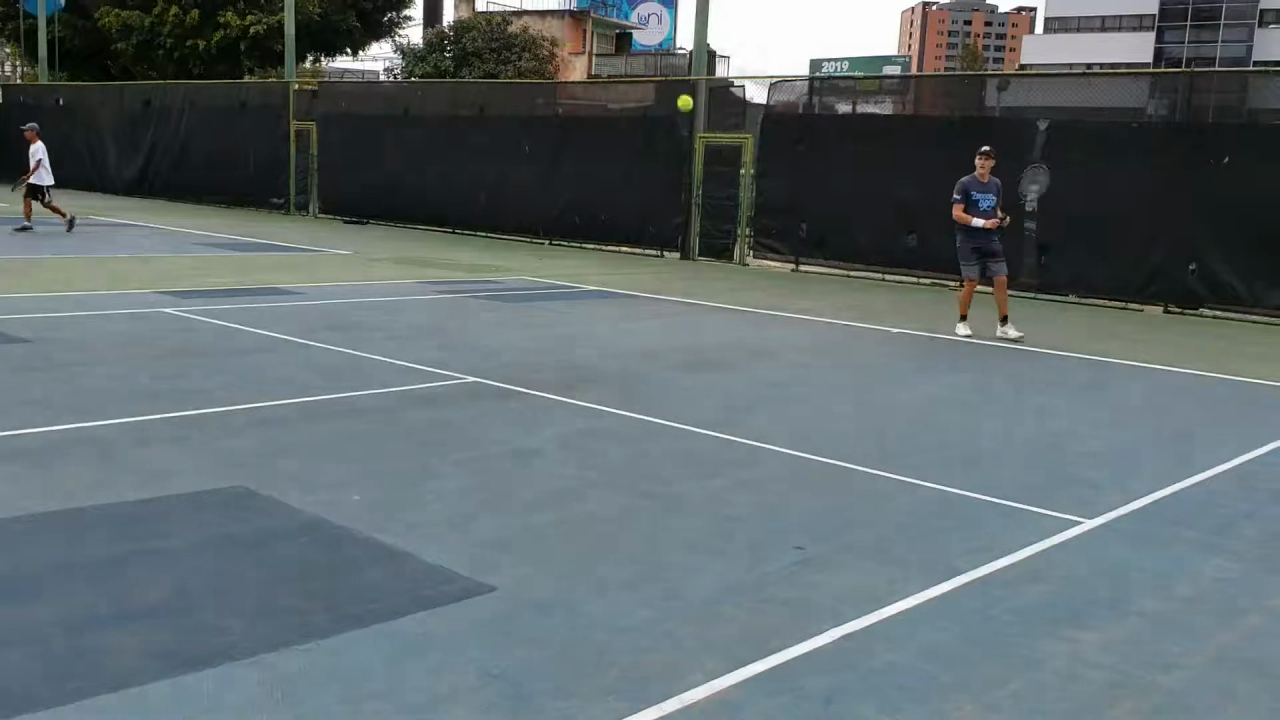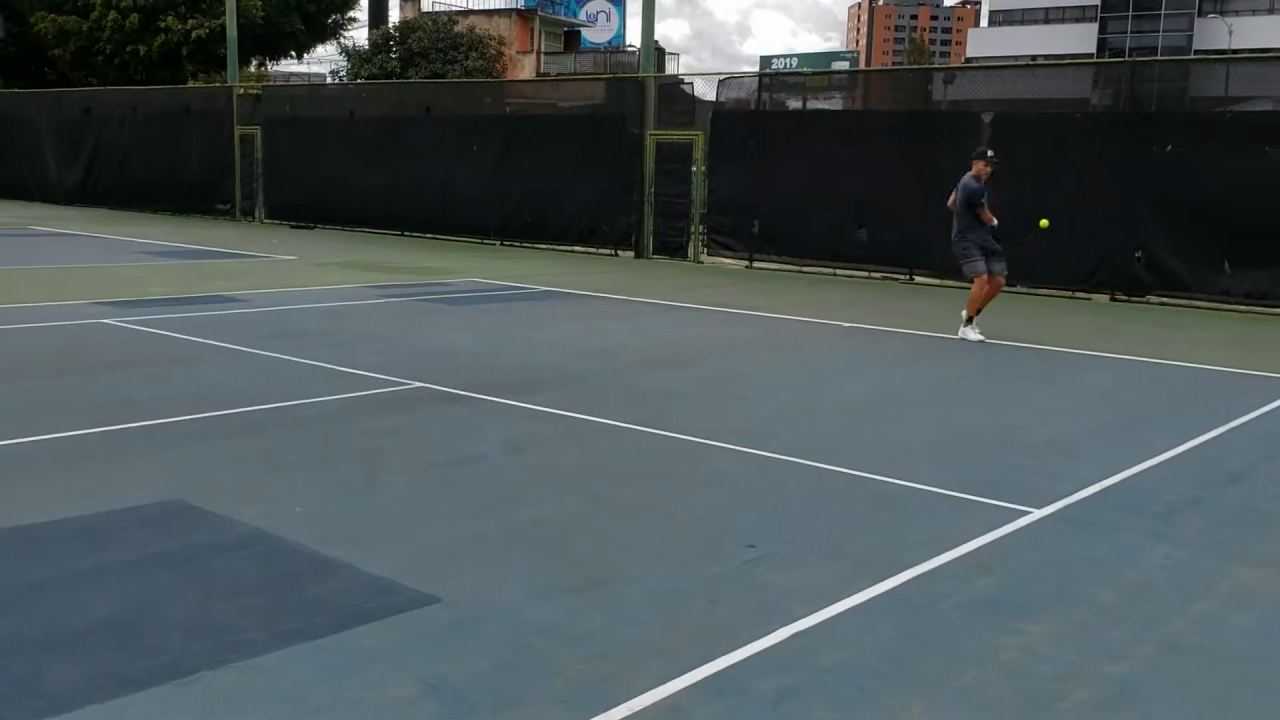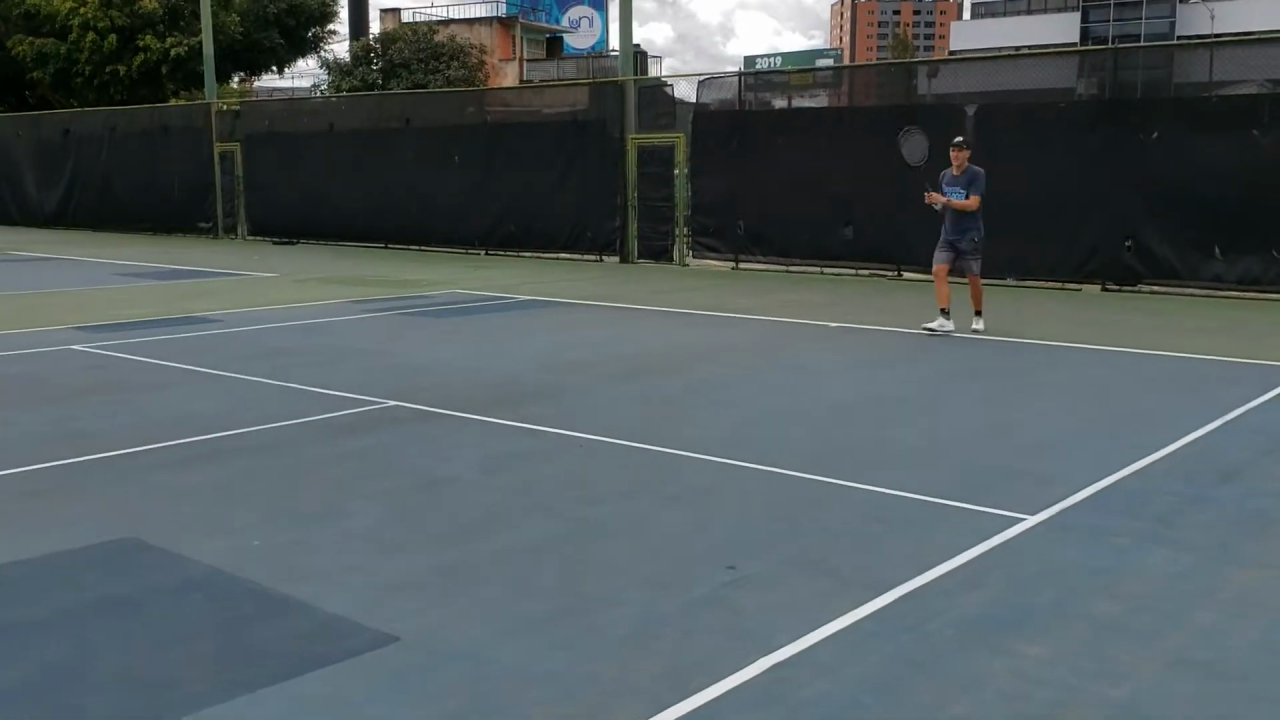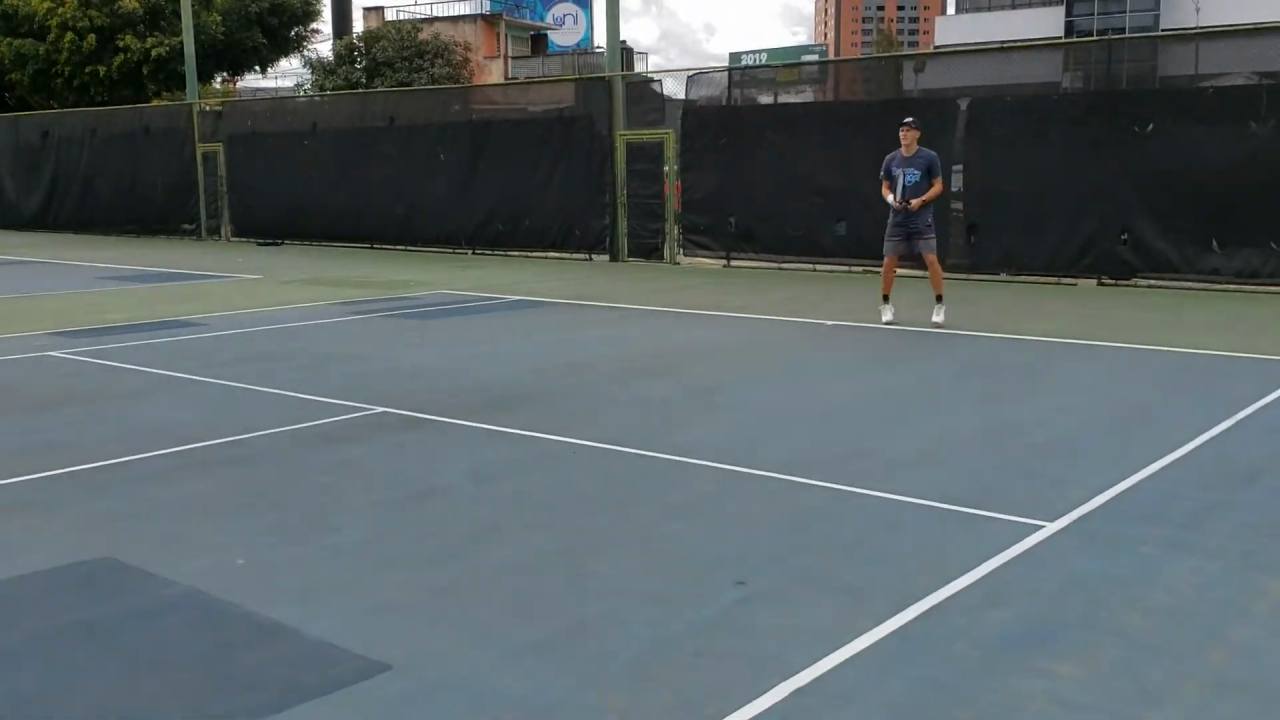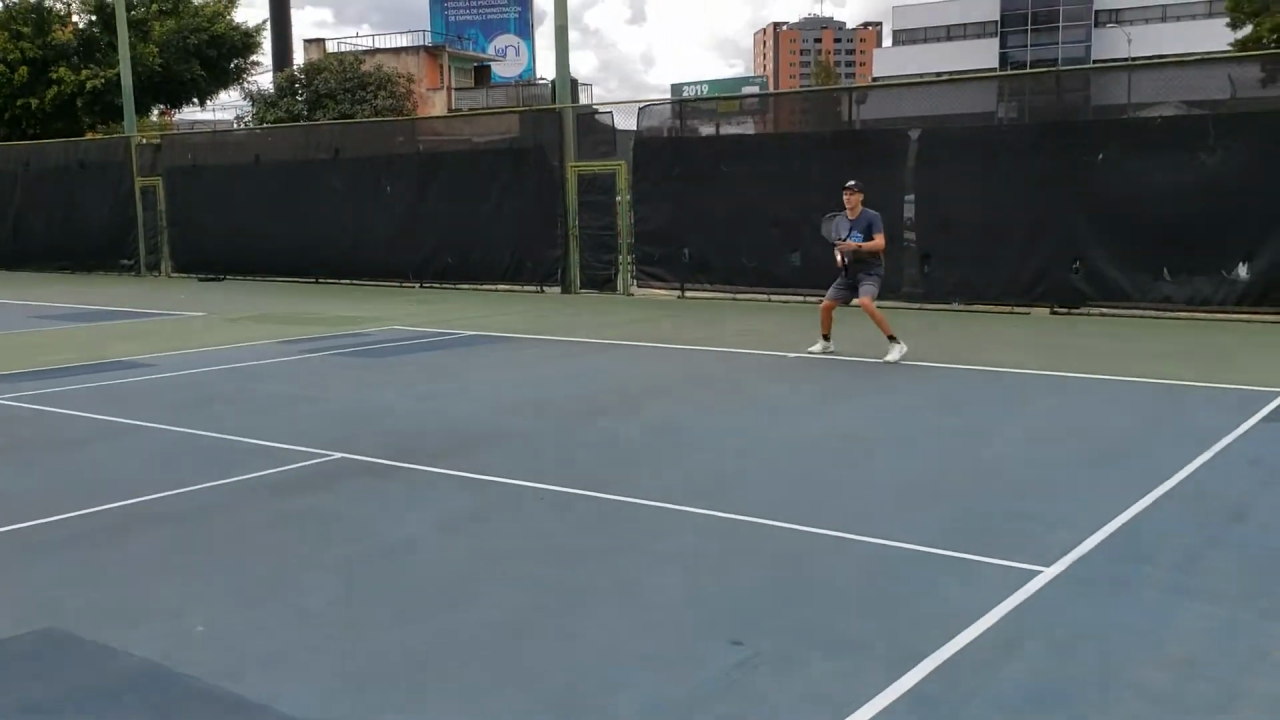
dt=0.7s
person 1, frame 1
left shoulder: (996, 184)
right shoulder: (964, 184)
right elbow: (957, 214)
left wrist: (1002, 218)
right wrist: (982, 223)
left hip: (991, 241)
right hip: (969, 242)
left knee: (1001, 281)
right knee: (971, 283)
left ankle: (1004, 326)
right ankle: (962, 322)
person 1, frame 2
left shoulder: (971, 181)
right shoulder: (974, 187)
left elbow: (951, 202)
right elbow: (987, 219)
right wrist: (995, 221)
left hip: (984, 239)
right hip: (966, 242)
left knee: (998, 282)
right knee: (981, 281)
left ankle: (971, 314)
right ankle: (966, 326)
person 1, frame 3
left shoulder: (977, 174)
right shoulder: (944, 175)
left elbow: (972, 205)
left wrist: (945, 199)
right wrist: (934, 202)
left hip: (970, 235)
right hip: (948, 235)
left knee: (973, 278)
right knee: (938, 272)
left ankle: (978, 317)
right ankle: (945, 319)
person 1, frame 4
left shoulder: (930, 157)
right shoulder: (891, 160)
left elbow: (938, 187)
right elbow: (885, 188)
left wrist: (920, 201)
right wrist: (891, 199)
left hip: (923, 219)
right hip: (899, 219)
left knee: (931, 260)
right knee: (888, 262)
left ankle: (939, 306)
right ankle: (887, 306)
person 1, frame 5
left shoulder: (872, 217)
right shoulder: (838, 221)
left elbow: (880, 244)
left wrist: (856, 246)
right wrist: (840, 256)
left hip: (870, 272)
right hip: (849, 273)
left knee: (866, 304)
right knee: (825, 306)
left ankle: (896, 344)
right ankle: (825, 342)
